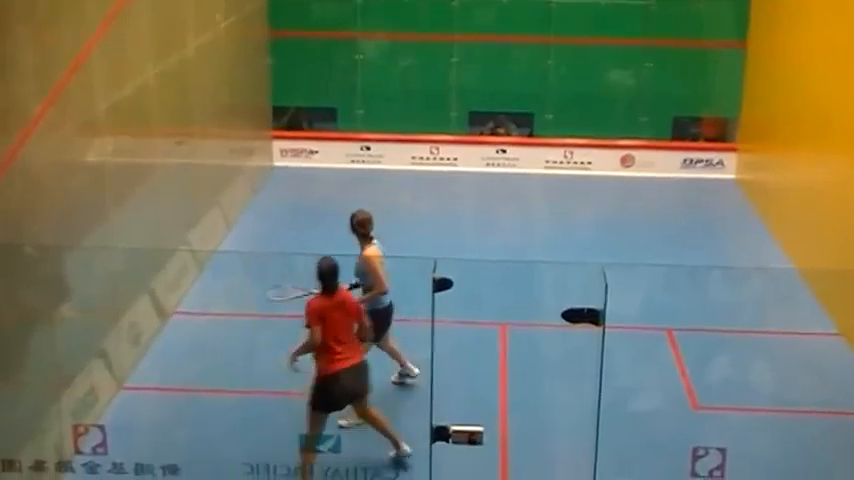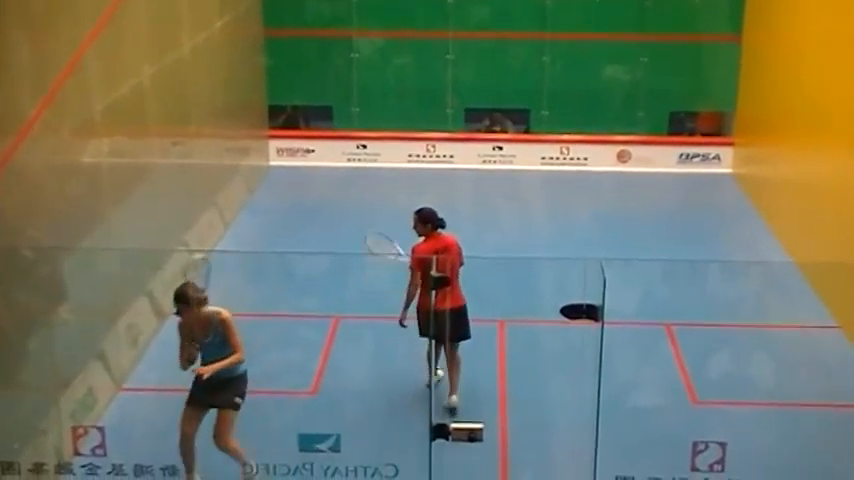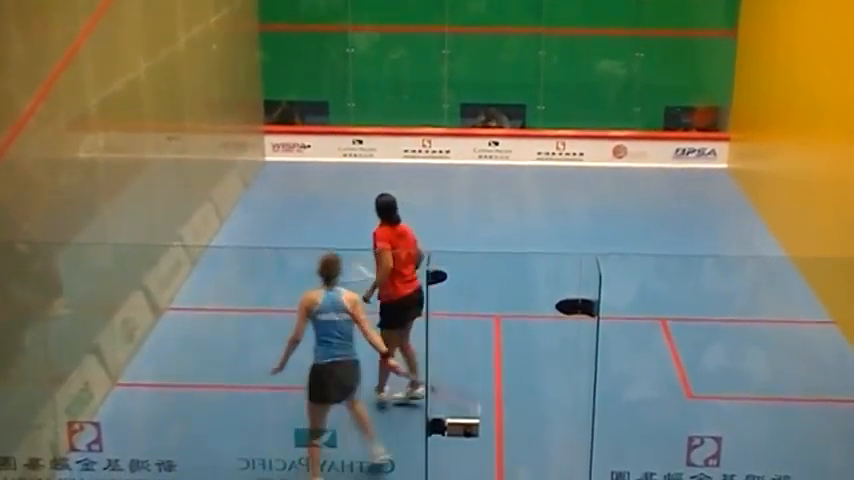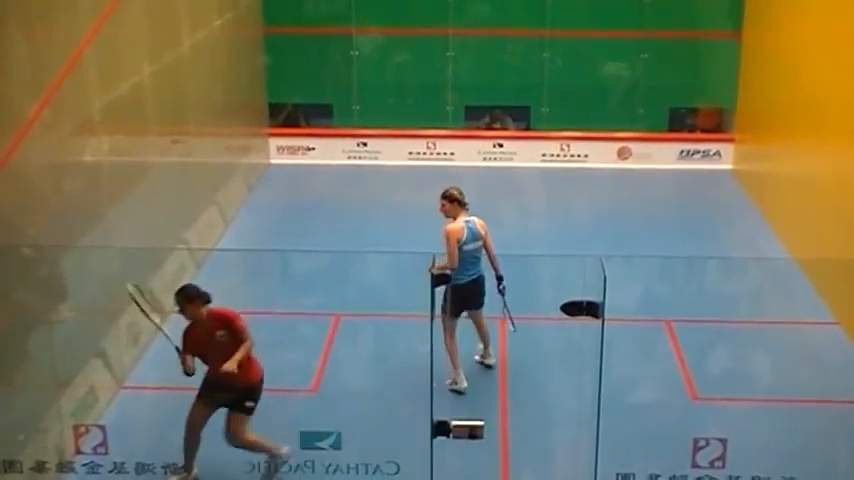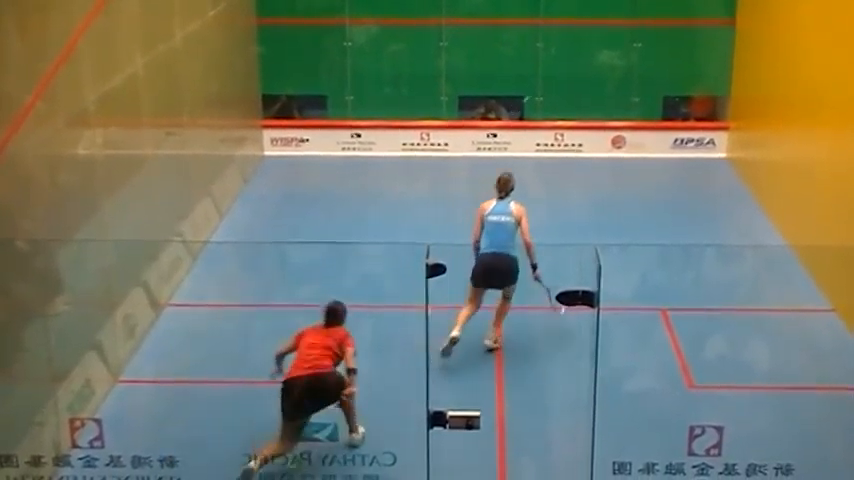
dt=1s
person 1, frame 1
left shoulder: (368, 255)
right shoulder: (374, 246)
left elbow: (382, 288)
left wrist: (358, 302)
left hip: (376, 312)
right hip: (383, 307)
right knee: (382, 342)
right ankle: (407, 370)
person 1, frame 2
left shoulder: (222, 317)
right shoulder: (185, 325)
left elbow: (239, 355)
right elbow: (185, 365)
left wrist: (214, 367)
right wrist: (190, 349)
left hip: (233, 379)
right hip: (207, 378)
left knee: (221, 440)
right knee: (186, 434)
person 1, frame 3
left shoulder: (310, 298)
right shoulder: (351, 298)
left elbow: (297, 337)
right elbow: (367, 331)
left wrist: (282, 363)
right wrist: (386, 355)
left hip: (324, 369)
right hip: (350, 366)
left knee: (316, 428)
right knee: (353, 403)
right ankle: (376, 450)
person 1, frame 4
left shoulder: (452, 229)
right shoulder: (480, 223)
left elbow: (452, 265)
right elbow: (492, 255)
left wrist: (436, 269)
right wrist: (499, 277)
left hip: (458, 287)
right hip: (477, 283)
left knee: (449, 332)
right knee: (478, 320)
left ankle: (458, 379)
right ankle: (488, 356)
person 1, frame 5
left shoulder: (484, 207)
right shoulder: (519, 209)
left elbow: (475, 241)
right elbow: (527, 241)
left wrist: (478, 260)
right wrist: (534, 266)
left hip: (485, 260)
right hip: (507, 261)
left knee: (472, 304)
right knee: (507, 297)
left ankle: (455, 332)
right ankle: (493, 338)
person 2, frame 1
left shoulder: (314, 305)
right shoulder: (350, 299)
left elbow: (316, 341)
right elbow: (365, 332)
left wrist: (296, 354)
left hip: (331, 373)
right hip: (356, 365)
left knee: (314, 429)
right knee: (365, 411)
right ankle: (400, 447)
person 2, frame 2
left shoulder: (419, 250)
right shoulder: (453, 242)
left elbow: (415, 284)
left wrist: (405, 310)
left hip: (430, 308)
right hip: (455, 306)
left knee: (435, 344)
right knee: (452, 352)
left ankle: (432, 375)
right ankle: (453, 395)
person 2, frame 3
left shoulder: (380, 233)
right shoulder: (406, 230)
left elbow: (387, 265)
right elbow: (418, 256)
left wrist: (371, 290)
left hip: (394, 296)
right hip: (414, 291)
left knee: (389, 344)
right knee: (403, 341)
left ankle: (381, 391)
right ankle: (416, 386)
person 2, frame 4
left shoulder: (226, 316)
right shoulder: (190, 333)
left elbow: (248, 341)
right elbow: (190, 371)
left wrist: (233, 361)
right wrist: (187, 365)
left hip: (246, 379)
right hip: (216, 379)
left knee: (235, 437)
right knee: (193, 426)
left ankle: (276, 453)
person 2, frame 5
left shoulder: (307, 332)
right shoulder: (344, 335)
left elbow: (280, 353)
right elbow: (349, 360)
left wrist: (278, 367)
right wrist: (352, 385)
left hip: (292, 383)
right hip: (322, 380)
left knee: (286, 441)
right knee: (345, 388)
left ankle: (257, 463)
right ankle: (354, 434)
